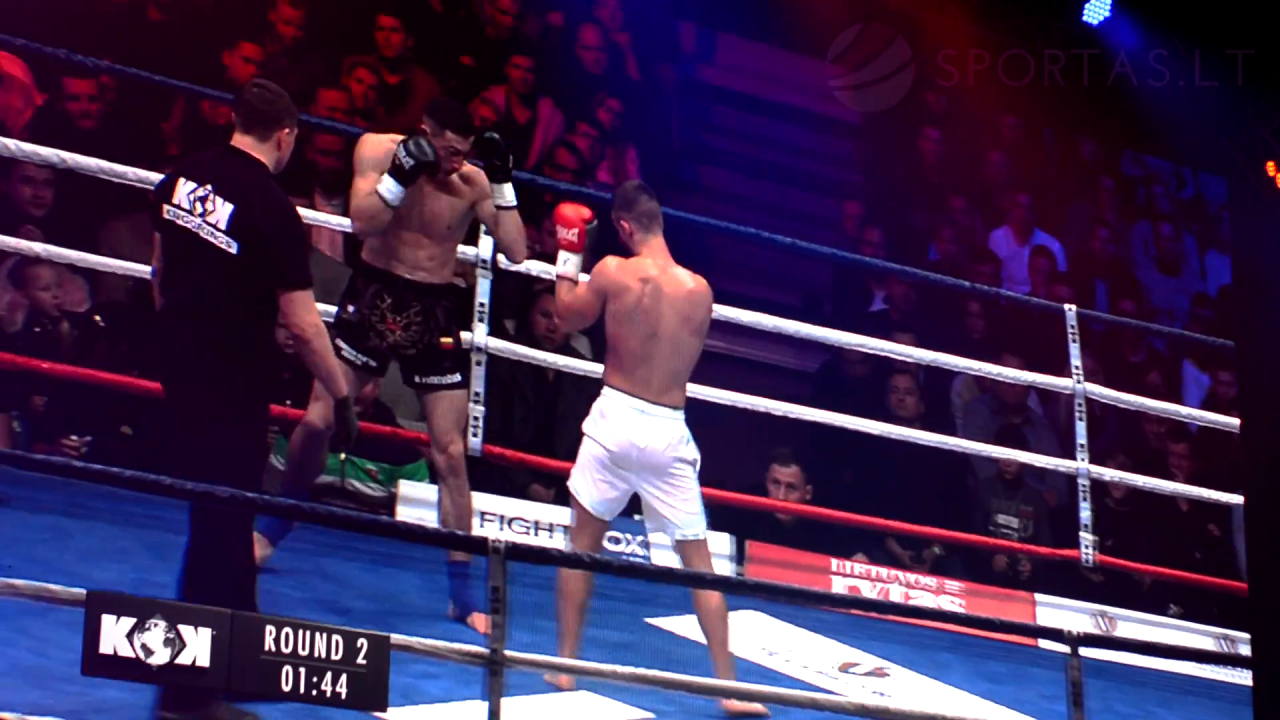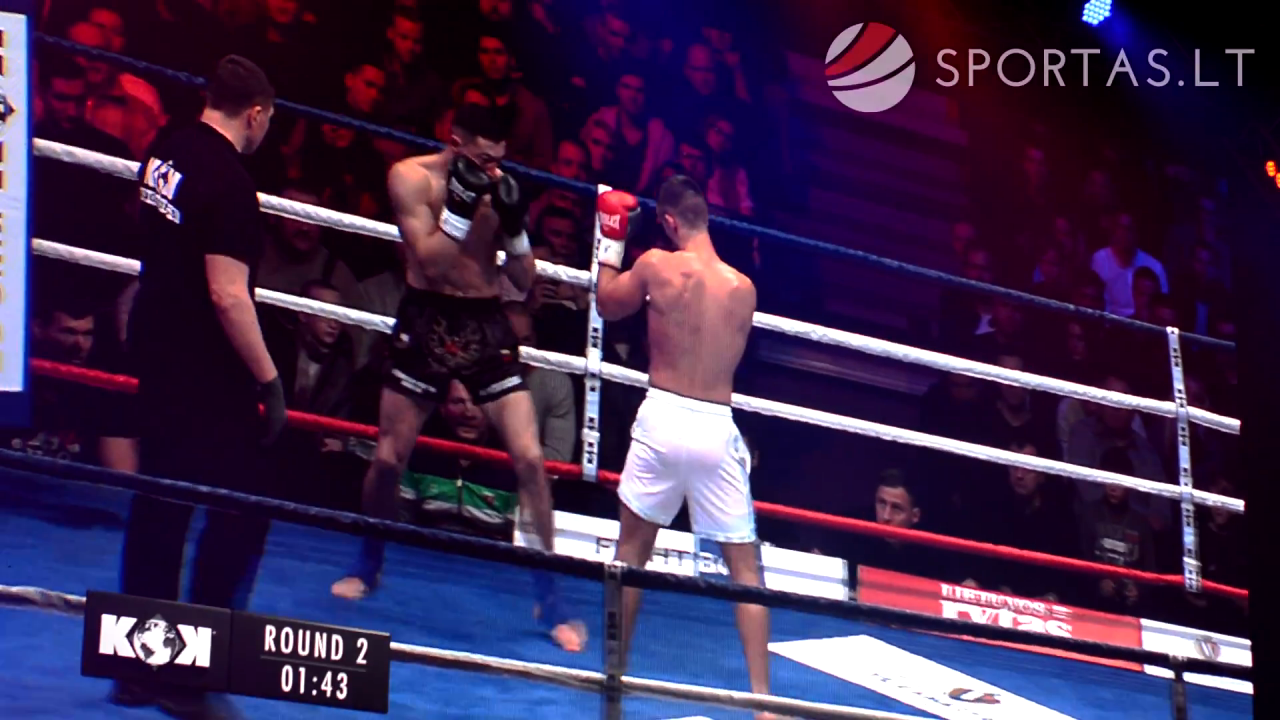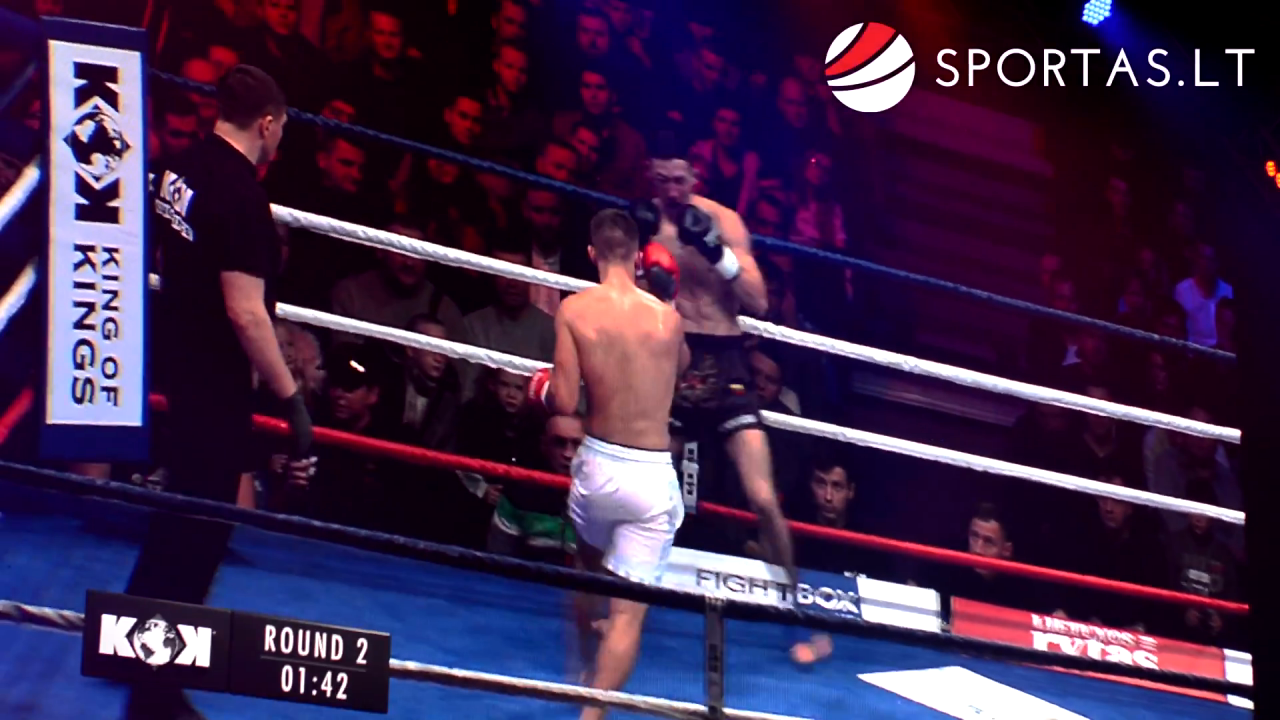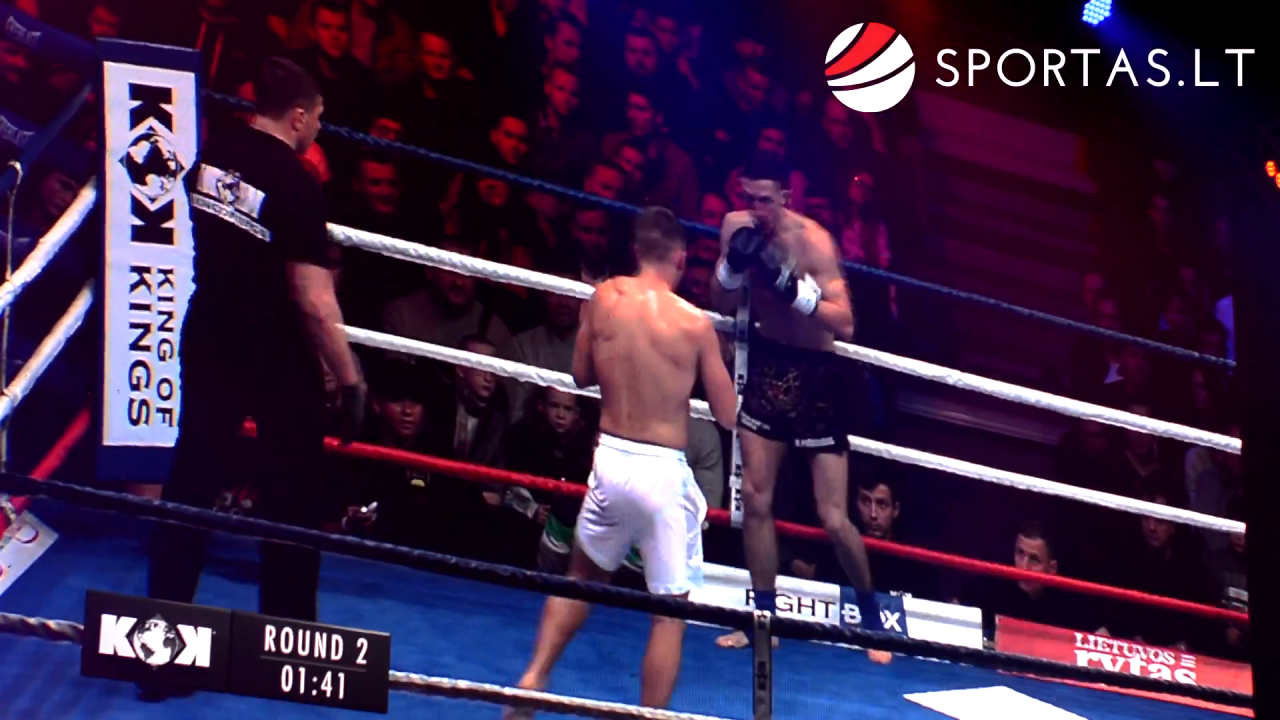
dt=0.7s
person 1, frame 1
left shoulder: (182, 176)
right shoulder: (272, 209)
left elbow: (159, 271)
right elbow: (303, 326)
right wrist: (342, 395)
left hip: (179, 365)
right hip: (228, 382)
left knee: (223, 510)
right knee: (221, 521)
person 1, frame 2
left shoulder: (164, 153)
right shoulder: (228, 181)
right elbow: (228, 296)
right wrist: (270, 378)
left hip: (156, 349)
right hip: (203, 364)
left knee: (162, 499)
right knee: (239, 505)
person 1, frame 3
left shoulder: (181, 164)
right shoulder: (241, 196)
right elbow: (246, 312)
right wrist: (292, 398)
left hip: (181, 354)
right hip: (214, 370)
left knee: (189, 502)
right knee: (199, 519)
person 1, frame 4
left shoulder: (210, 157)
right shoulder: (297, 188)
right elbow: (317, 304)
right wrist: (353, 386)
left hip: (209, 345)
right hip: (280, 358)
left knee: (190, 486)
right knee: (293, 492)
person 2, frame 1
left shoulder: (614, 272)
right shoulder: (700, 290)
left elbow: (567, 317)
left wrist: (569, 250)
left hip: (616, 419)
right hip: (669, 432)
left knee: (581, 546)
right knee: (699, 564)
left ankle: (564, 663)
person 2, frame 2
left shoulder: (657, 264)
right shoulder: (744, 287)
left elbow: (608, 303)
left wrist: (610, 238)
left hip: (662, 419)
right hip: (717, 431)
left knee: (634, 549)
right knee: (743, 570)
right ankle: (763, 697)
person 2, frame 3
left shoulder: (573, 309)
right shoulder: (669, 317)
left elbow: (566, 402)
left wrist: (542, 390)
left hip: (598, 464)
right hip: (651, 475)
left knee: (588, 562)
right knee: (627, 613)
left ankle: (585, 674)
person 2, frame 4
left shoulder: (602, 298)
right shoulder: (694, 323)
left elbow: (581, 375)
right elbow: (727, 411)
left hip: (610, 462)
right hip: (665, 472)
left knee: (581, 578)
right knee: (669, 616)
person 3, frame 1
left shoulder: (475, 180)
right shoulder: (377, 150)
left elbow: (518, 254)
right elbow: (363, 223)
left wrist: (502, 181)
right wrist: (402, 173)
left hip: (435, 310)
right hip: (373, 295)
left knee: (449, 455)
right knee: (318, 422)
left ankle: (463, 594)
right ankle: (275, 526)
person 3, frame 2
left shoulder: (502, 189)
right shoulder: (410, 176)
left elbow: (523, 277)
right elbow: (423, 256)
left wrist: (513, 230)
right wrist: (459, 211)
left hip: (489, 329)
right hip: (428, 321)
left knee: (529, 460)
right knee: (389, 456)
left ankle: (552, 606)
right ankle: (368, 567)
person 3, frame 3
left shoulder: (724, 221)
right shoulder: (644, 216)
left elbow: (760, 303)
left wrist: (715, 249)
right wrist: (637, 242)
left hip: (726, 362)
left knee: (761, 499)
person 3, frame 4
left shoulder: (813, 241)
right shoulder: (736, 226)
left elbow: (845, 324)
right elbow: (723, 305)
left wrist: (792, 288)
right wrist: (733, 267)
left hip: (816, 373)
right hip: (766, 365)
left knee: (833, 519)
right knee: (755, 501)
left ankle: (870, 613)
right ankle: (765, 616)
